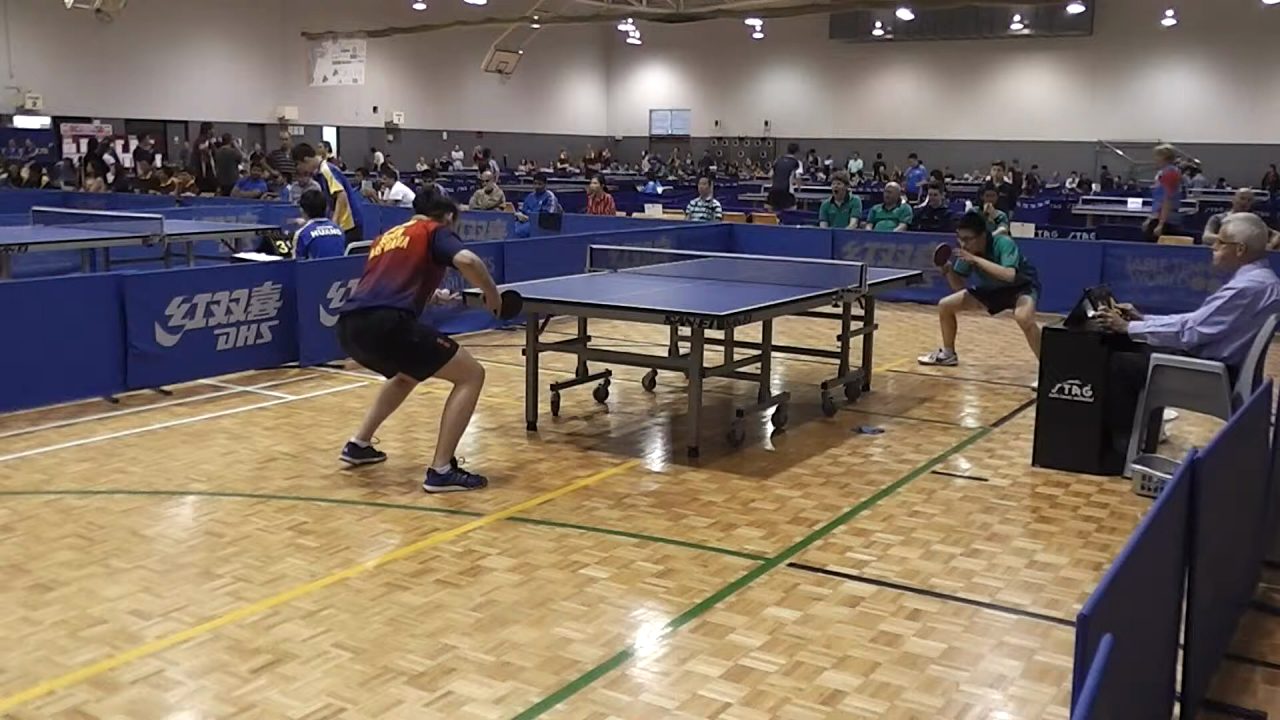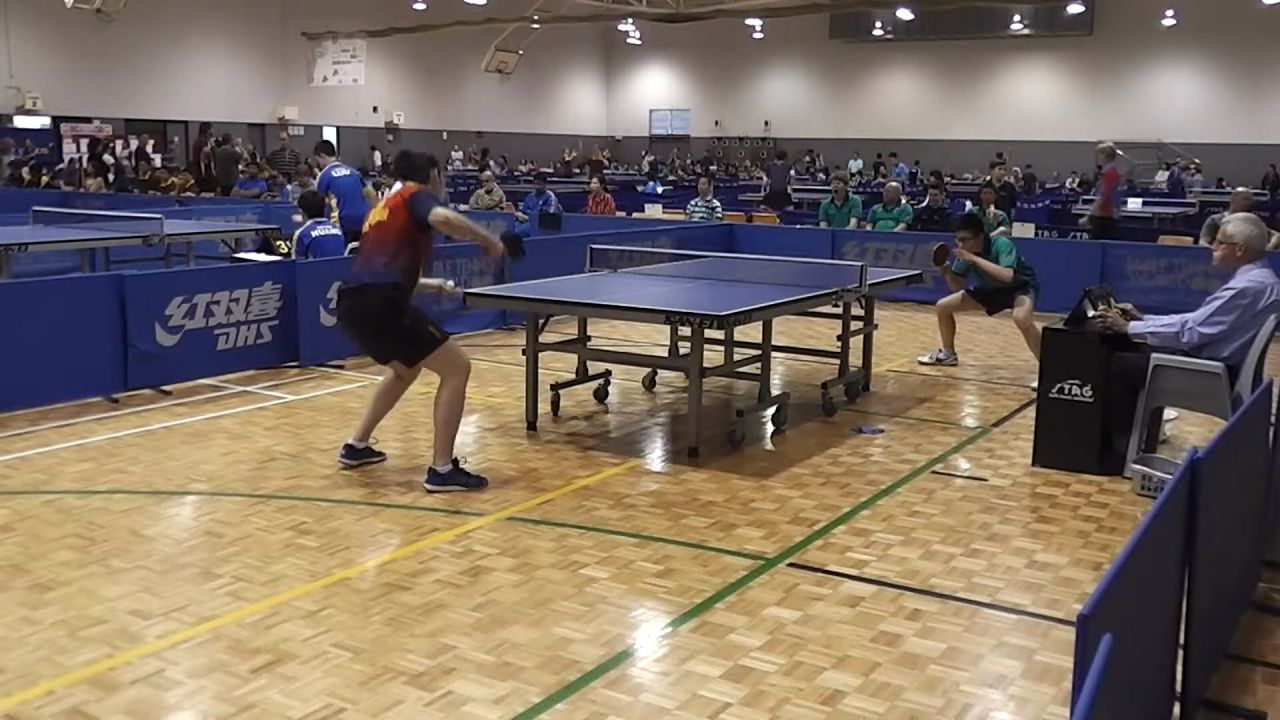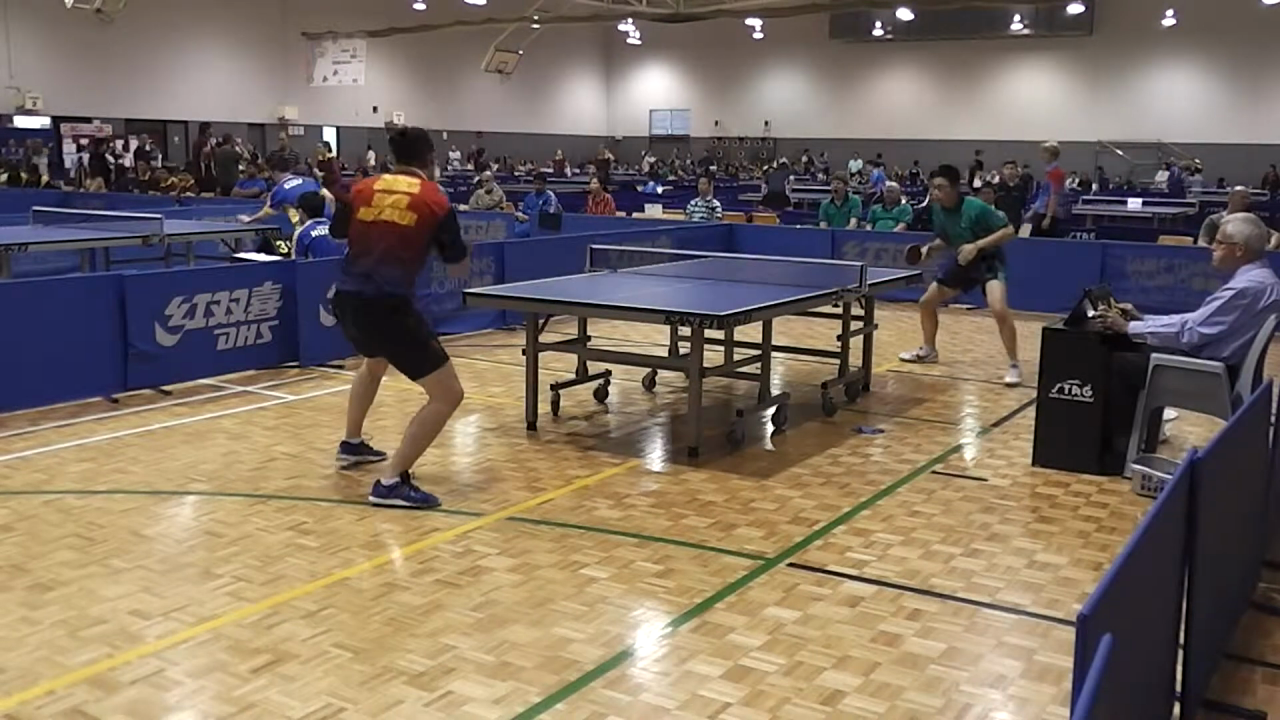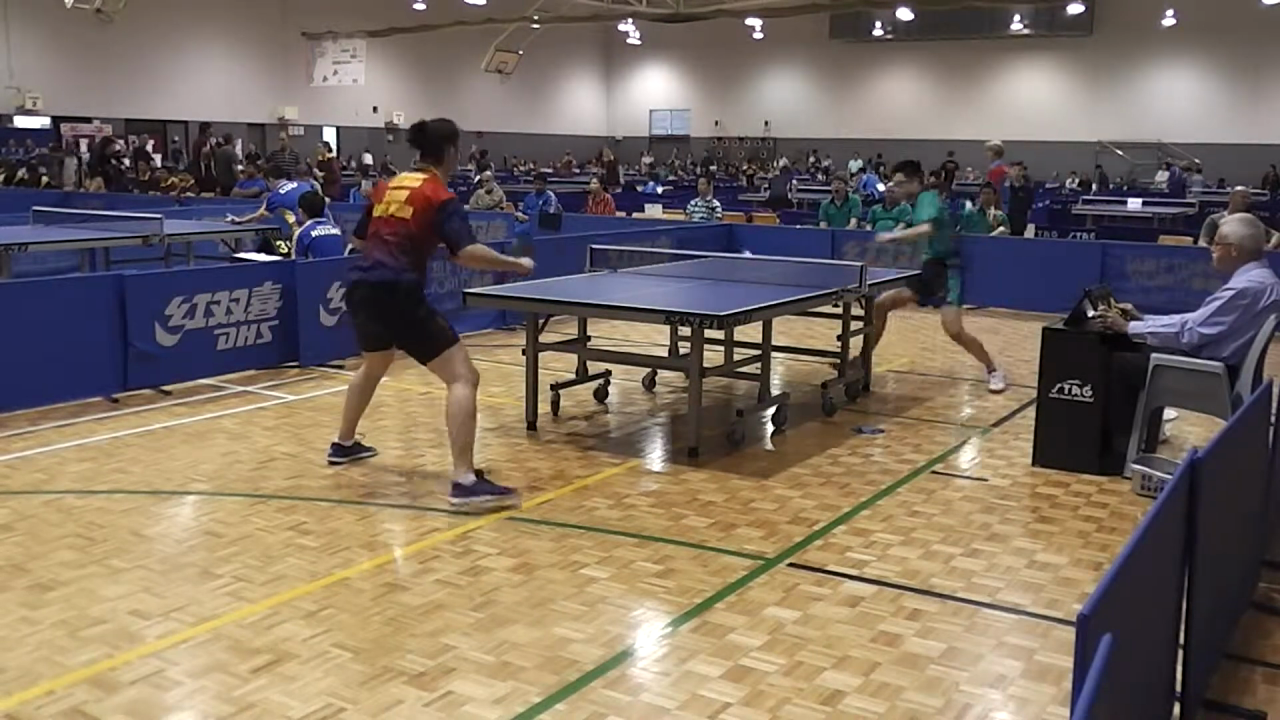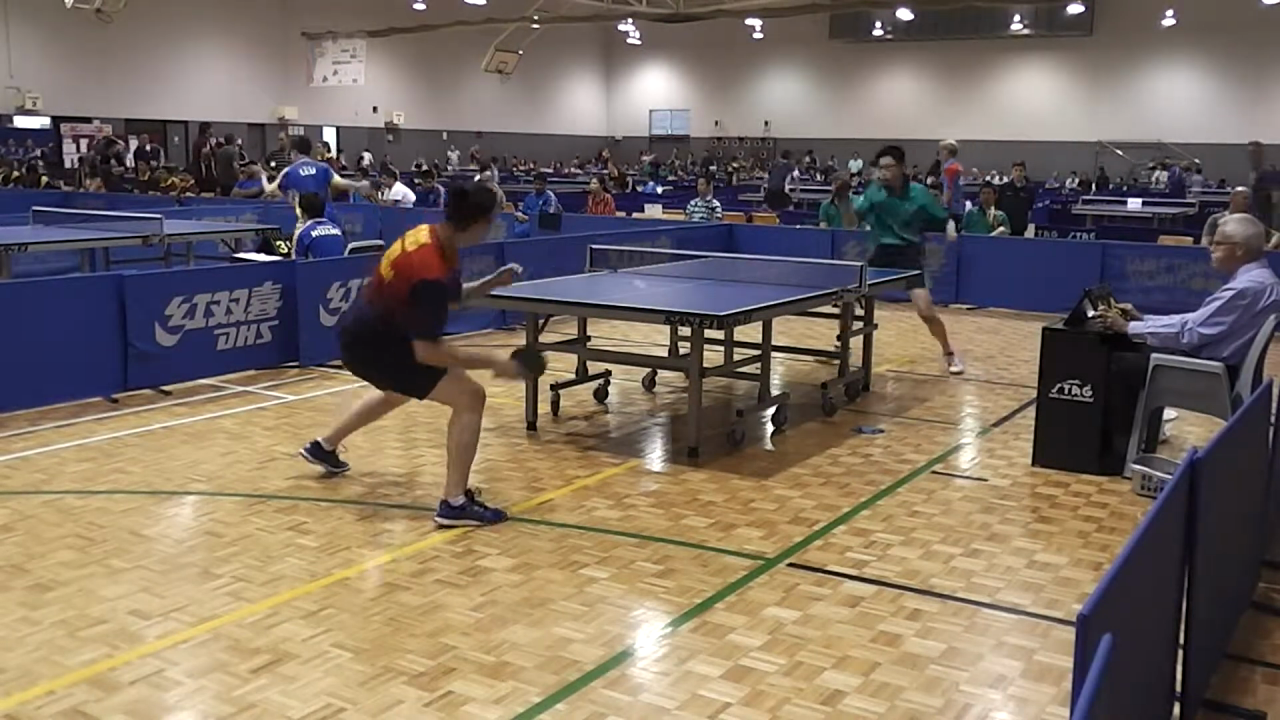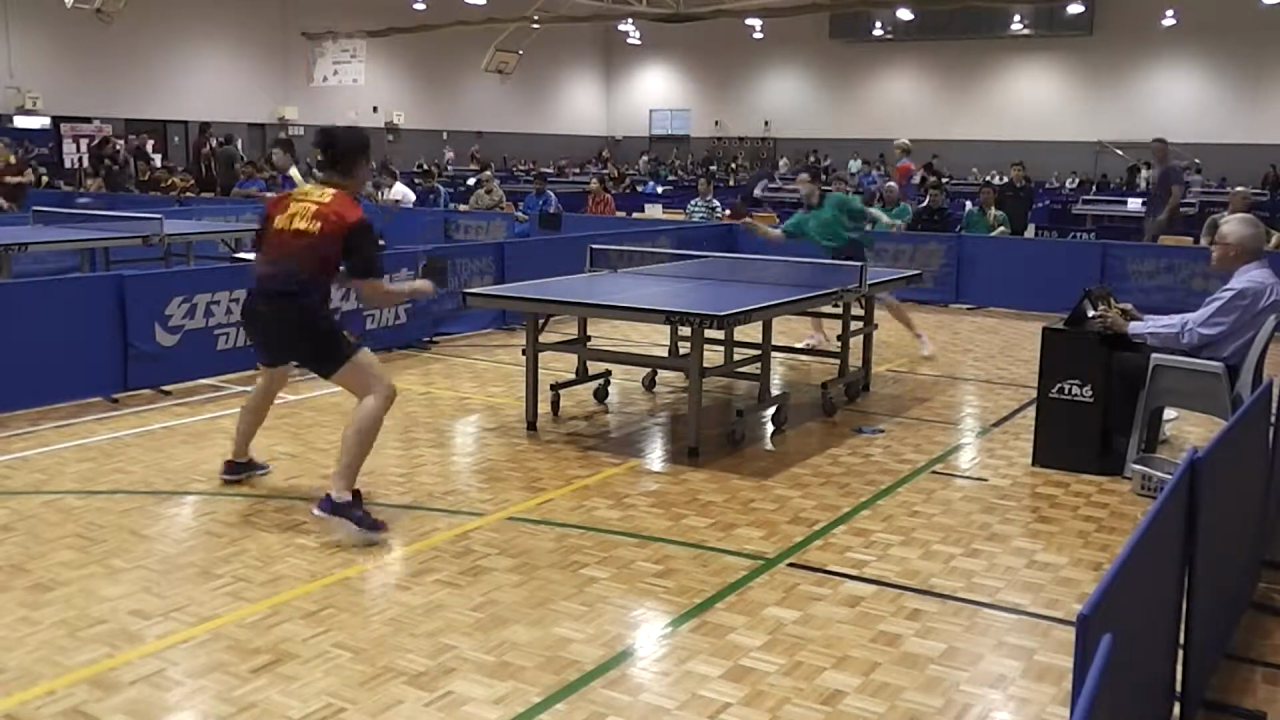
dt=0.7s
person 1, frame 1
left shoulder: (388, 236)
right shoulder: (436, 231)
right elbow: (466, 260)
left wrist: (425, 295)
right wrist: (492, 294)
left hip: (350, 327)
right hip: (386, 325)
left knee: (406, 375)
right knee: (471, 375)
left ankle: (359, 444)
right ankle: (441, 471)
person 1, frame 2
left shoulder: (386, 206)
right shoulder: (418, 197)
right elbow: (442, 218)
left wrist: (429, 284)
right wrist: (489, 240)
left hip: (351, 305)
right hip: (378, 304)
left knee: (406, 369)
right knee: (456, 368)
left ankle: (357, 445)
right ankle: (442, 469)
person 1, frame 3
left shoulder: (363, 189)
right shoulder: (437, 203)
left elbow: (338, 232)
right elbow: (457, 265)
right wrist: (430, 241)
left hip: (347, 301)
right hip: (389, 307)
left knee: (377, 361)
right knee: (448, 394)
left ankle: (352, 442)
right ankle: (391, 482)
person 1, frame 4
left shoulder: (388, 187)
right shoulder: (440, 197)
left elbow: (361, 237)
right elbow: (469, 253)
right wrist: (517, 264)
left hip: (361, 290)
right hip: (397, 294)
left knee: (375, 364)
right knee: (464, 377)
left ankle: (343, 443)
right ankle: (465, 480)
person 1, frame 5
left shoulder: (435, 239)
right shoulder: (428, 272)
left elbow: (449, 295)
right elbow: (429, 350)
left wrist: (490, 283)
right wrist: (491, 361)
left hip: (364, 335)
right hip: (372, 345)
left knee: (399, 392)
right knee: (470, 398)
left ankle: (323, 447)
right ankle: (455, 502)
person 1, frame 6
left shoulder: (288, 199)
right shoulder: (351, 216)
right elbow: (374, 293)
right wrist: (417, 288)
left hip: (260, 309)
right hip: (302, 314)
left knee: (271, 379)
right knee: (380, 391)
left ankle: (237, 460)
right ankle: (339, 497)
person 2, frame 1
left shoulder: (1248, 287)
right shoulder: (1258, 279)
left elbow: (1189, 331)
right elbow: (1197, 320)
left wrist: (1128, 327)
right wrist: (1143, 318)
right hip: (1214, 363)
left knee: (1119, 363)
right knee: (1140, 351)
left ankle: (1123, 446)
person 2, frame 2
left shoulder: (1248, 287)
right shoulder: (1257, 278)
left elbow: (1190, 331)
right elbow: (1197, 320)
left wrist: (1129, 327)
right wrist: (1143, 318)
right hip: (1214, 361)
left knee: (1119, 363)
right knee: (1137, 351)
left ankle: (1124, 447)
person 2, frame 3
left shoulder: (1248, 287)
right shoulder: (1258, 279)
left elbow: (1190, 331)
right elbow: (1197, 320)
left wrist: (1128, 327)
right wrist: (1143, 318)
right hip: (1215, 364)
left knee: (1119, 363)
right knee: (1139, 352)
left ankle: (1123, 448)
right ankle: (1140, 440)
person 2, frame 4
left shoulder: (1248, 287)
right shoulder: (1258, 278)
left elbow: (1189, 331)
right elbow: (1197, 320)
left wrist: (1128, 327)
right wrist: (1142, 318)
right hip: (1216, 364)
left knee: (1120, 364)
right knee: (1141, 352)
left ankle: (1122, 448)
right ankle: (1140, 441)
person 2, frame 5
left shoulder: (1248, 288)
right shoulder: (1257, 279)
left elbow: (1190, 331)
right elbow: (1197, 320)
left wrist: (1128, 327)
right wrist: (1143, 318)
right hip: (1215, 364)
left knee: (1120, 364)
right knee: (1141, 352)
right ankle: (1140, 438)
person 2, frame 6
left shoulder: (1249, 287)
right shoulder: (1257, 279)
left elbow: (1190, 332)
right elbow: (1197, 320)
left wrist: (1128, 327)
right wrist: (1143, 318)
right hip: (1215, 364)
left knee: (1120, 364)
right knee: (1138, 352)
left ankle: (1123, 445)
right ankle: (1140, 438)
person 3, frame 1
left shoulder: (1004, 244)
right shoulder: (967, 250)
left elbow: (1009, 275)
right elbow: (958, 286)
left wrist: (976, 259)
right wrist: (948, 271)
left hip: (1022, 286)
right hip: (992, 289)
left knee: (1023, 317)
right knee: (945, 306)
right ankle: (948, 353)
person 3, frame 2
left shoulder: (1002, 245)
right shoulder: (965, 251)
left elbow: (1008, 276)
right elbow: (957, 287)
left wrist: (975, 259)
right wrist: (947, 271)
left hip: (1020, 287)
right hip: (990, 289)
left knee: (1021, 318)
right knee: (943, 307)
right ankle: (948, 354)
person 3, frame 3
left shoulder: (975, 207)
right shoulder: (939, 211)
left elbow: (1008, 232)
left wrist: (976, 245)
right wrist: (929, 248)
left hip: (988, 260)
right hip: (961, 262)
left knee: (999, 309)
right knee: (926, 303)
left ankle: (1013, 365)
right ankle: (928, 350)
person 3, frame 4
left shoulder: (927, 199)
right shoulder: (921, 205)
left elbow: (927, 230)
left wrist: (892, 236)
left hip: (946, 268)
right hip: (930, 267)
left knee: (954, 330)
right knee: (881, 305)
left ankle: (993, 371)
person 3, frame 5
left shoulder: (921, 195)
right shoulder: (875, 193)
left elbow: (946, 219)
right elbow: (853, 219)
left wrist: (951, 232)
left hip: (910, 256)
right hip: (882, 256)
left knee: (926, 312)
left ankle: (949, 355)
person 3, frame 6
left shoulder: (837, 200)
right shoulder: (803, 217)
left elbow: (868, 211)
right elbow: (778, 235)
left wrist: (886, 220)
right wrist: (755, 225)
left hip: (856, 254)
right hip: (835, 259)
left ankle: (918, 335)
right ankle: (819, 336)
